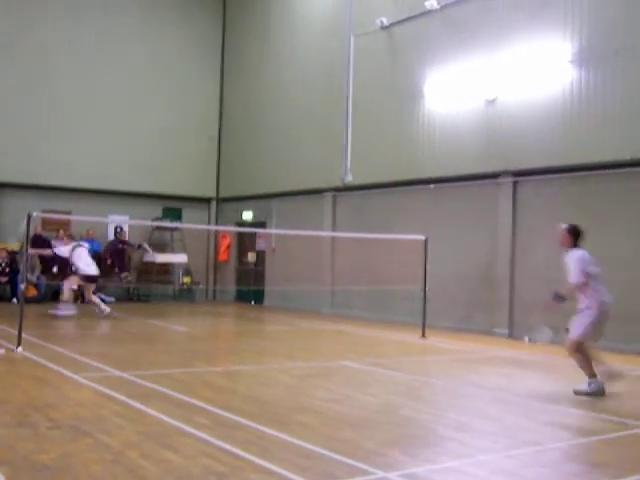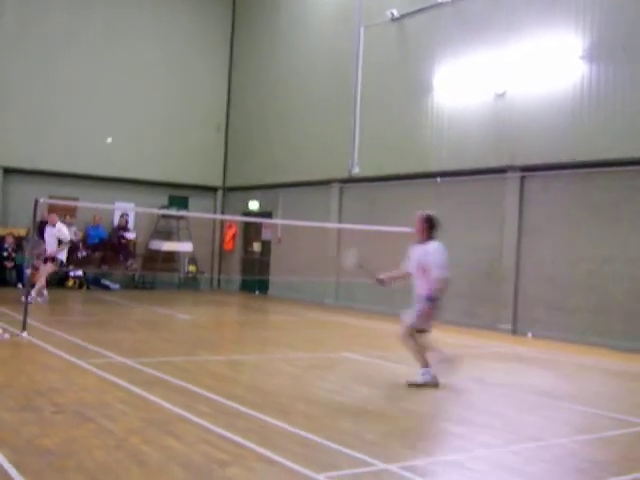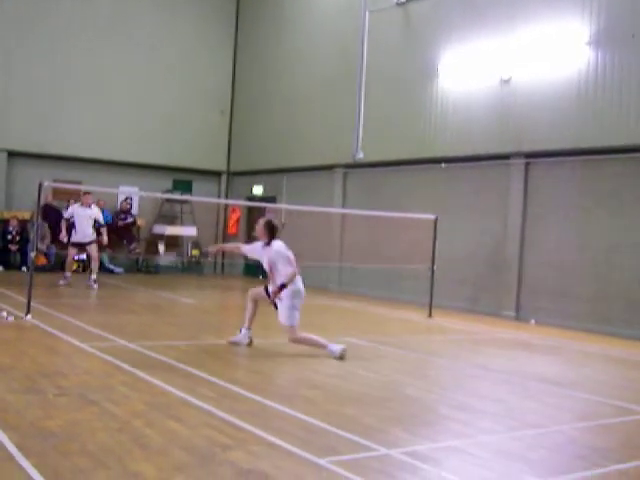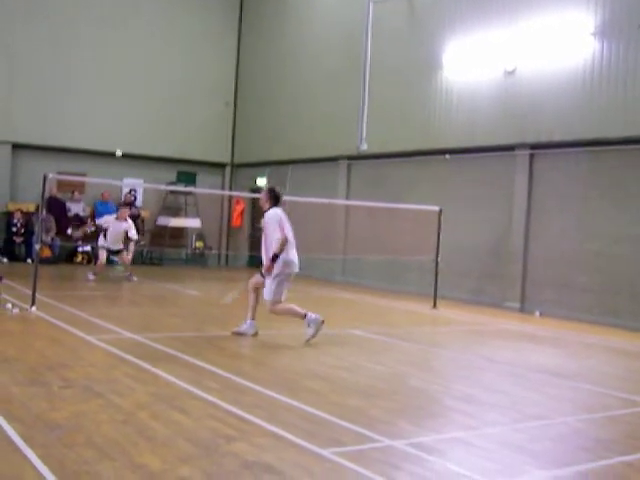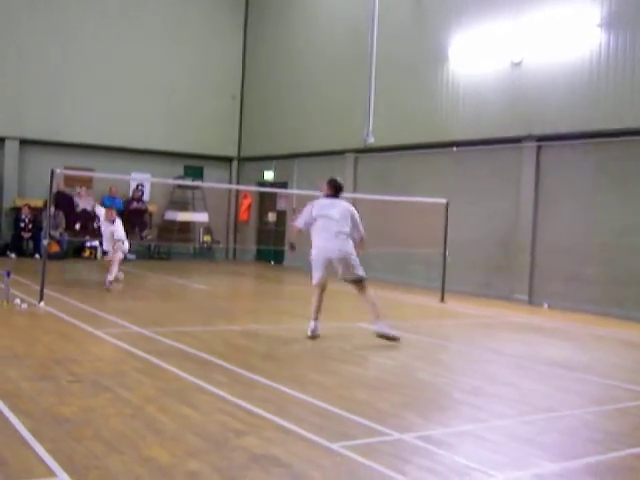
dt=0.5s
person 1, frame 1
left shoulder: (573, 257)
right shoulder: (578, 255)
left elbow: (580, 284)
left wrist: (558, 296)
left hip: (594, 307)
right hip: (588, 307)
left knee: (571, 346)
right knee: (573, 344)
left ankle: (596, 385)
right ankle: (604, 371)
person 1, frame 2
left shoulder: (434, 250)
right shoulder: (416, 248)
left elbow: (443, 279)
right elbow: (408, 271)
left wrist: (430, 301)
right wrist: (386, 278)
left hip: (427, 300)
right hip: (422, 299)
left knee: (406, 334)
right knee: (409, 334)
left ankle: (427, 374)
person 1, frame 3
left shoulder: (277, 249)
right shoulder: (260, 247)
left elbow: (294, 272)
right elbow: (240, 247)
left wrist: (279, 289)
right wrist: (220, 247)
left hip: (290, 293)
right hip: (279, 290)
left knee: (293, 337)
right knee: (252, 294)
left ankle: (332, 347)
right ankle: (245, 335)
person 1, frame 4
left shoulder: (272, 215)
right shoulder: (275, 214)
left elbow: (283, 238)
left wrist: (272, 259)
left hip: (281, 265)
right hip: (277, 264)
left knee: (273, 307)
right knee: (252, 285)
left ankle: (311, 318)
right ankle: (250, 325)
person 1, frame 5
left shoulder: (314, 205)
right shoulder: (348, 208)
left elbow: (297, 227)
right elbow: (361, 237)
left wrist: (292, 243)
right wrist: (354, 252)
left hip: (320, 251)
right hip: (343, 250)
left knee: (319, 288)
right knee: (363, 289)
left ankle: (313, 326)
right ankle: (379, 326)
